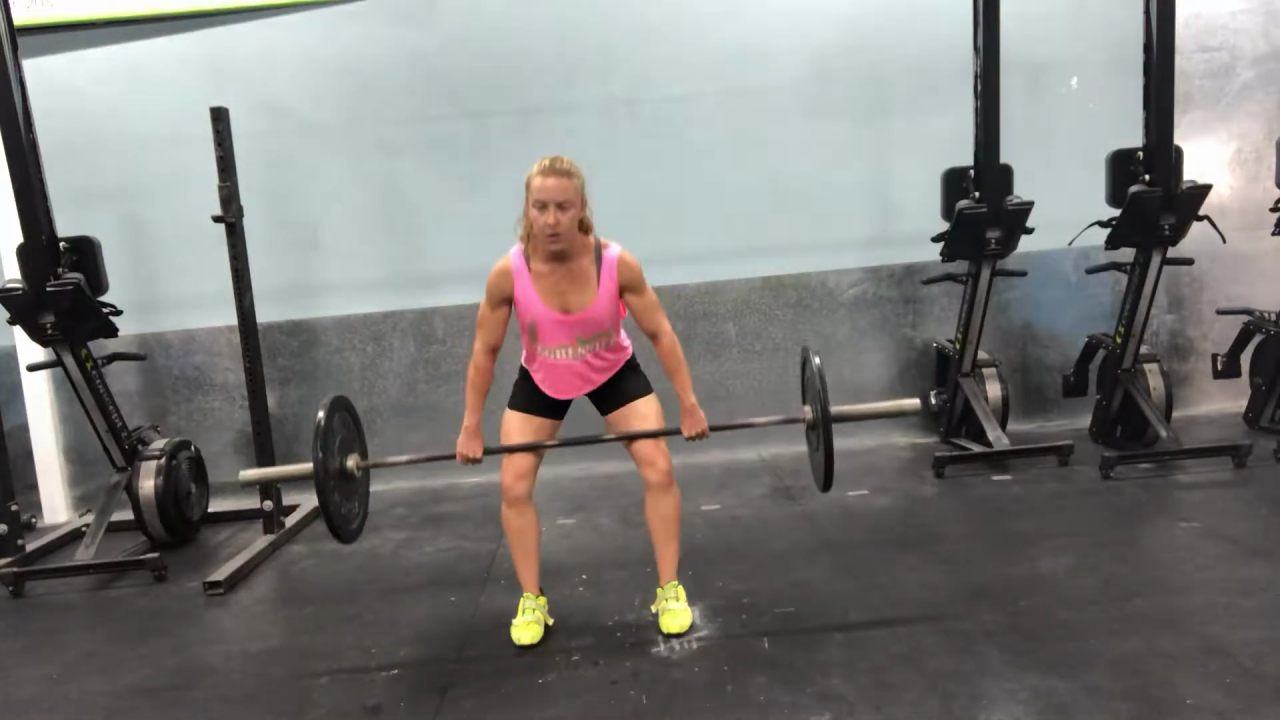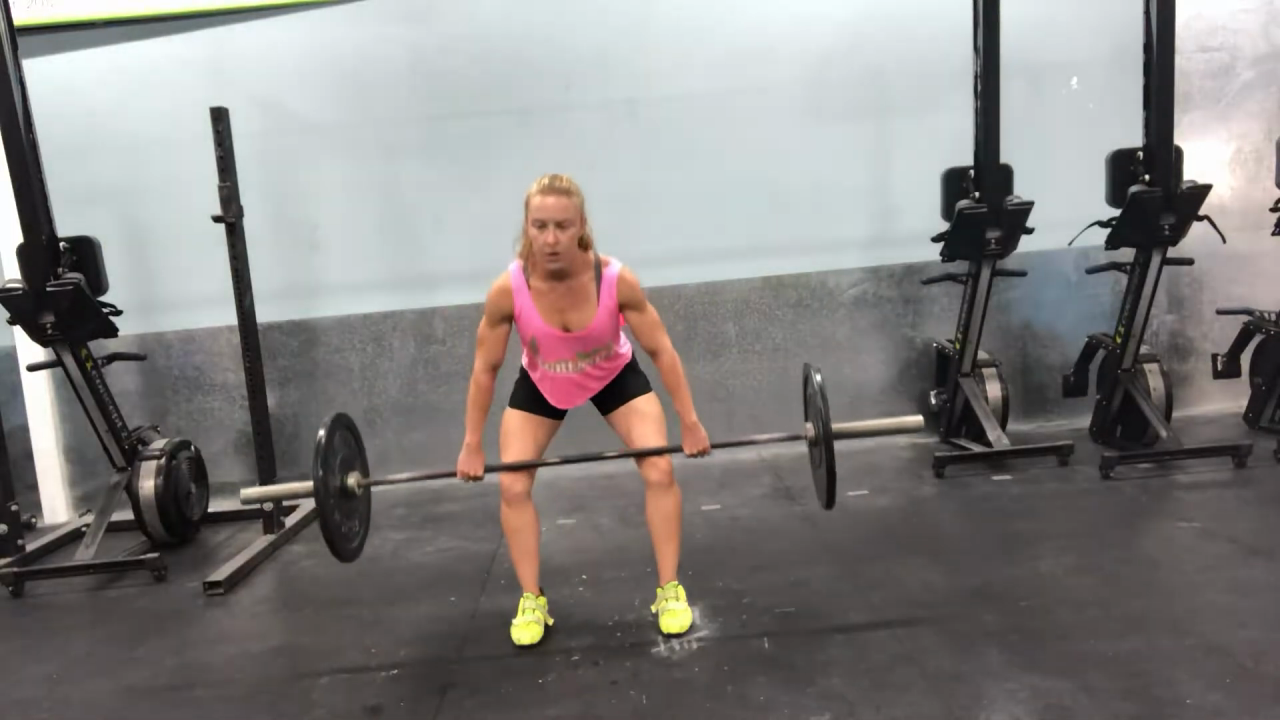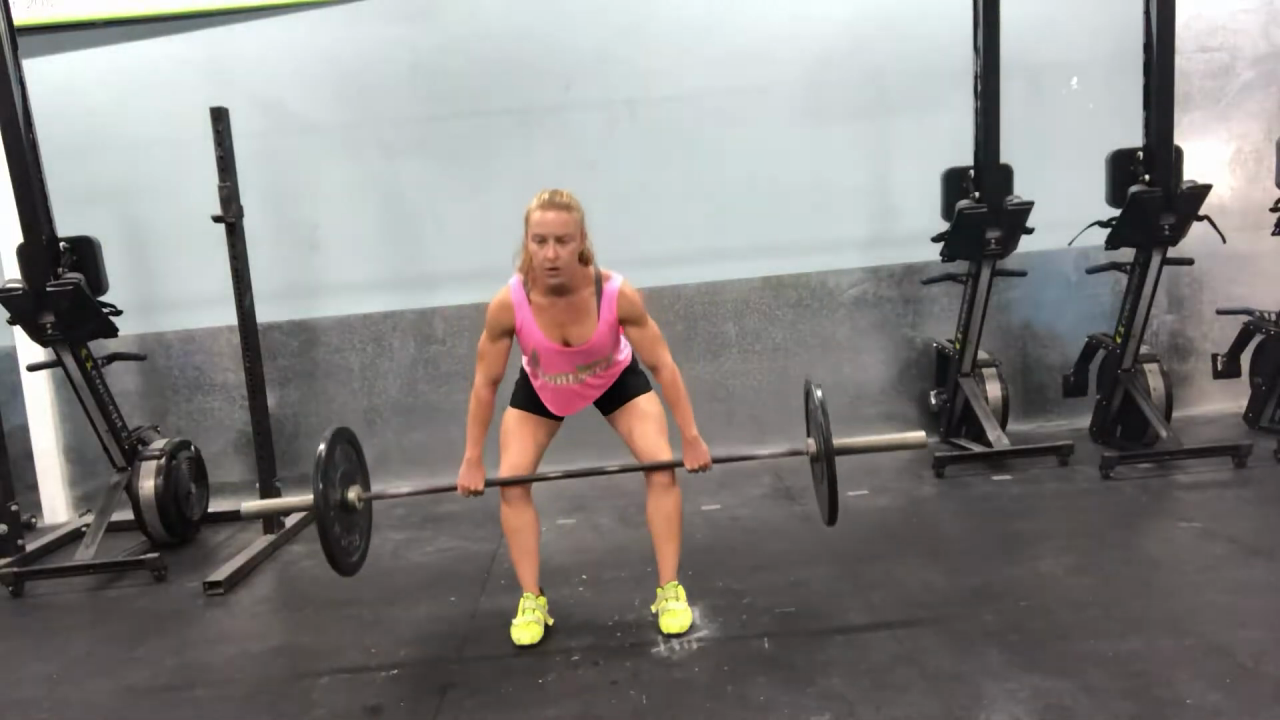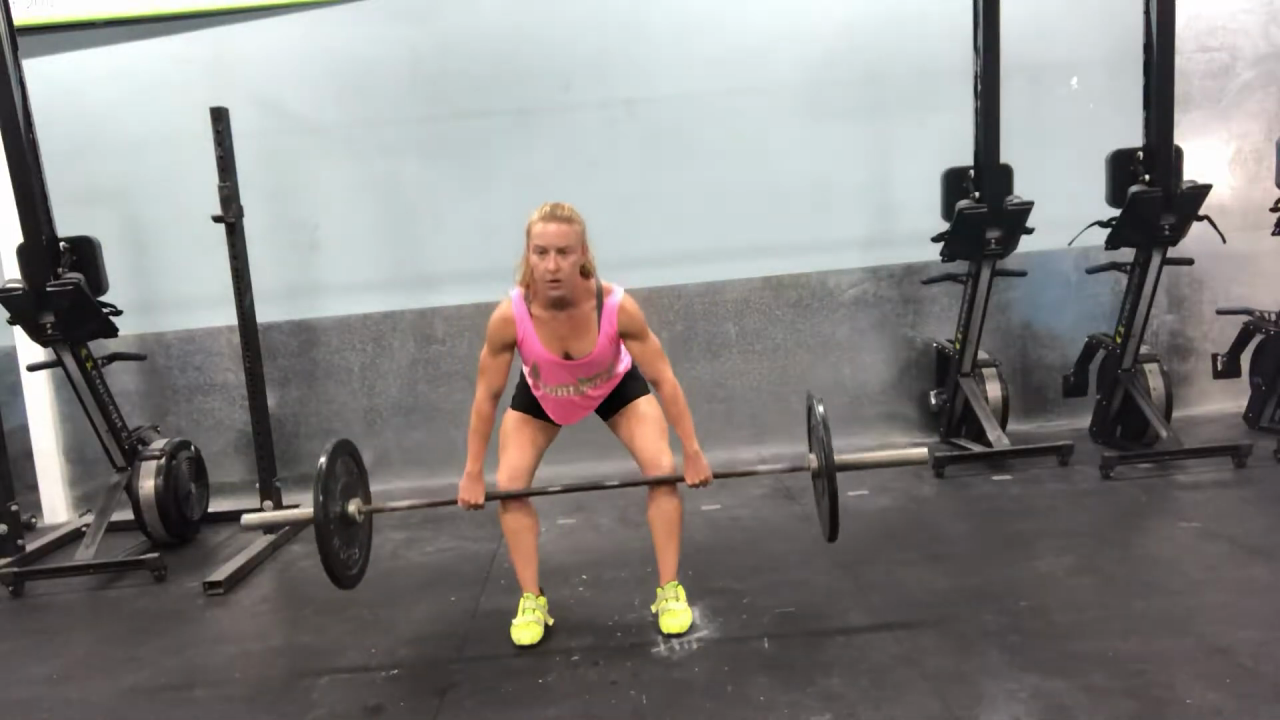
dt=0.2s
person 1, frame 1
left shoulder: (617, 263)
right shoulder: (507, 273)
left elbow: (660, 334)
right elbow: (485, 351)
left wrist: (689, 404)
right wrist: (471, 426)
left hip: (614, 373)
right hip: (540, 381)
left knee: (658, 470)
right knee: (514, 486)
left ankle: (669, 591)
right ankle: (532, 601)
person 1, frame 2
left shoulder: (617, 280)
right shoulder: (507, 290)
left elbow: (661, 350)
right elbow: (485, 368)
left wrist: (690, 422)
right wrist: (472, 443)
left hip: (615, 376)
right hip: (540, 384)
left knee: (660, 470)
right knee: (512, 486)
left ankle: (669, 590)
right ankle: (532, 601)
person 1, frame 3
left shoulder: (618, 294)
right shoulder: (508, 303)
left elbow: (662, 365)
right elbow: (486, 382)
left wrist: (691, 437)
right wrist: (472, 458)
left hip: (615, 379)
right hip: (539, 388)
left knee: (662, 470)
right knee: (512, 485)
left ankle: (669, 591)
right ankle: (531, 601)
person 1, frame 4
left shoulder: (618, 307)
right shoulder: (508, 316)
left elbow: (663, 379)
right elbow: (487, 395)
left wrist: (692, 451)
right wrist: (472, 472)
left hip: (616, 385)
right hip: (539, 394)
left knee: (663, 472)
right knee: (509, 486)
left ankle: (669, 591)
right ankle: (531, 601)
